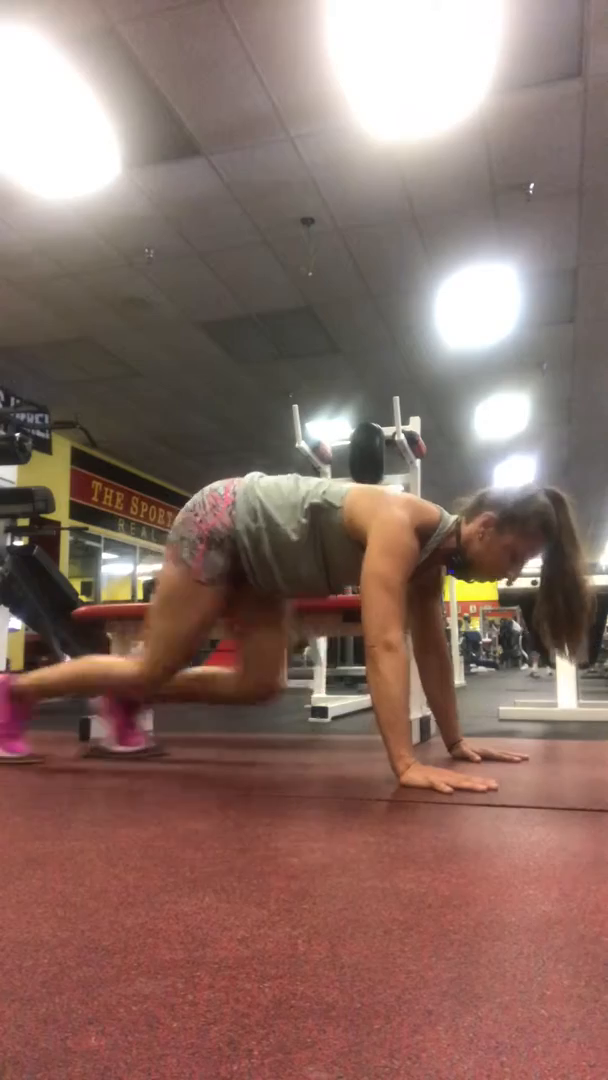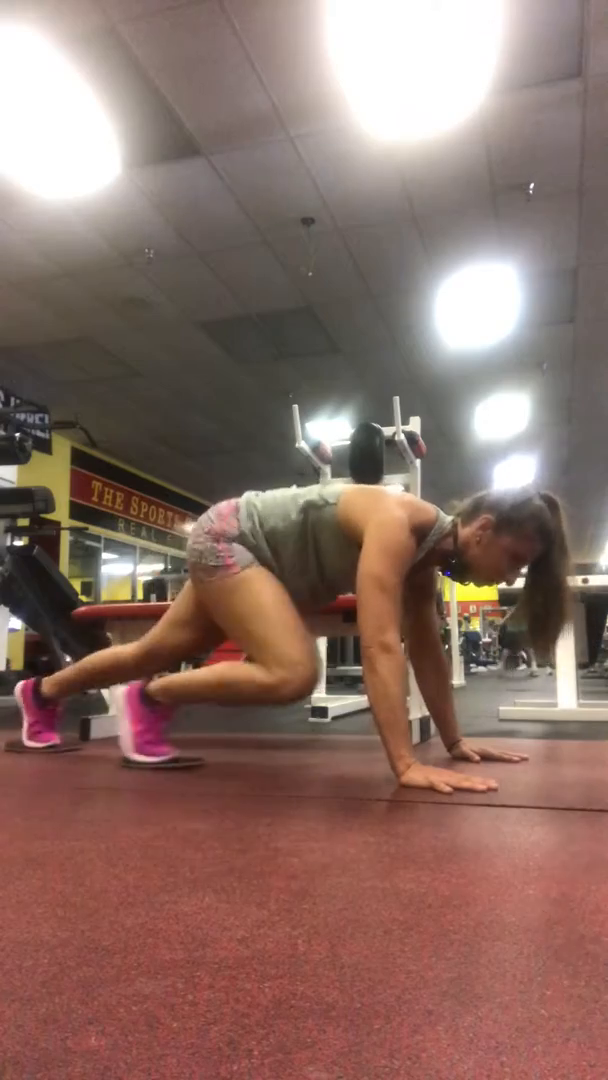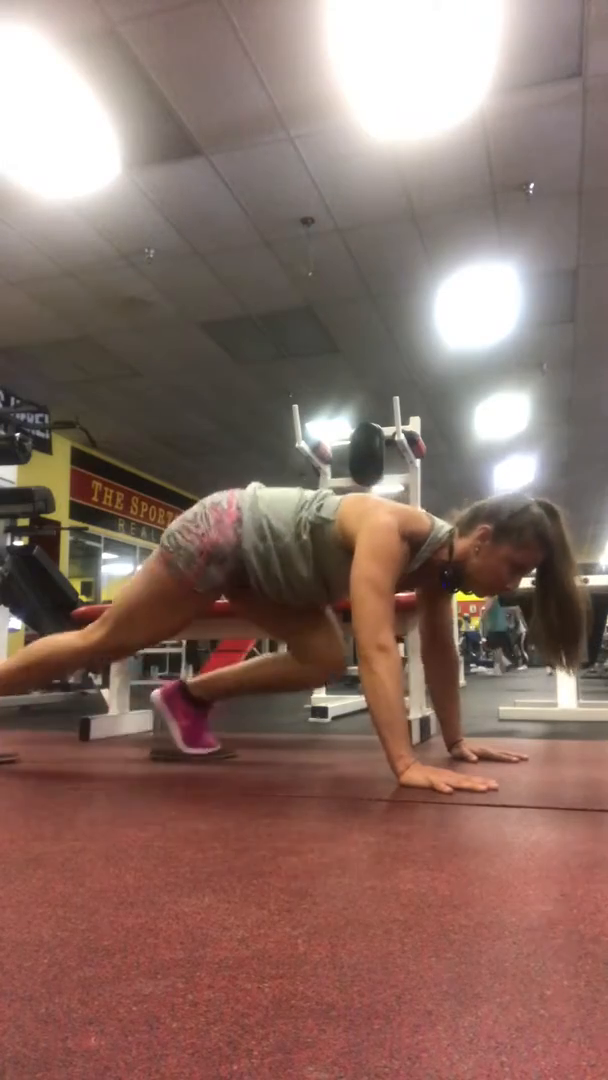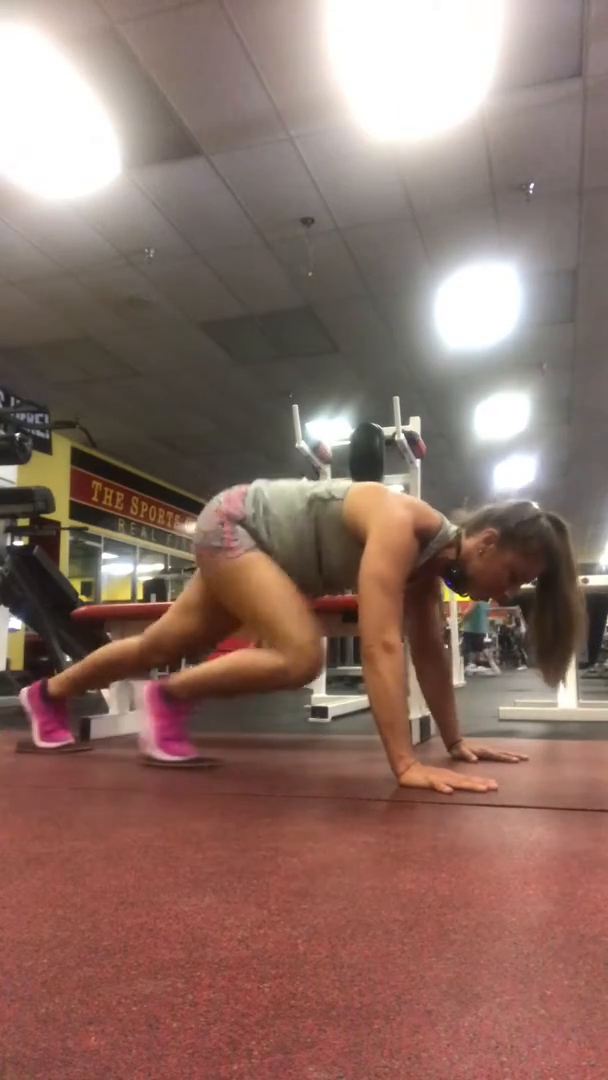
dt=0.4s
person 1, frame 1
left shoulder: (432, 549)
right shoulder: (400, 525)
left elbow: (430, 648)
right elbow: (384, 647)
left wrist: (455, 742)
right wrist: (406, 764)
left hip: (251, 549)
right hip: (219, 524)
left knee: (259, 685)
right knee: (147, 673)
left ankle: (125, 703)
person 1, frame 2
left shoulder: (428, 550)
right shoulder: (396, 526)
left elbow: (425, 648)
right elbow: (381, 647)
left wrist: (454, 741)
right wrist: (406, 765)
left hip: (248, 553)
right hip: (225, 537)
left knee: (148, 654)
right knee: (290, 675)
left ankle: (40, 695)
right ankle: (148, 701)
person 1, frame 3
left shoulder: (437, 560)
right shoulder: (390, 533)
left elbow: (439, 653)
right elbow: (377, 648)
left wrist: (456, 742)
right wrist: (406, 764)
left hip: (254, 555)
right hip: (217, 535)
left knee: (324, 662)
right knee: (103, 644)
left ankle: (187, 698)
person 1, frame 4
left shoulder: (433, 558)
right shoulder: (402, 527)
left elbow: (429, 651)
right elbow: (381, 647)
left wrist: (454, 743)
right wrist: (406, 765)
left hip: (255, 544)
right hip: (231, 524)
left knee: (154, 647)
right knee: (301, 657)
left ankle: (50, 696)
right ankle: (168, 696)
